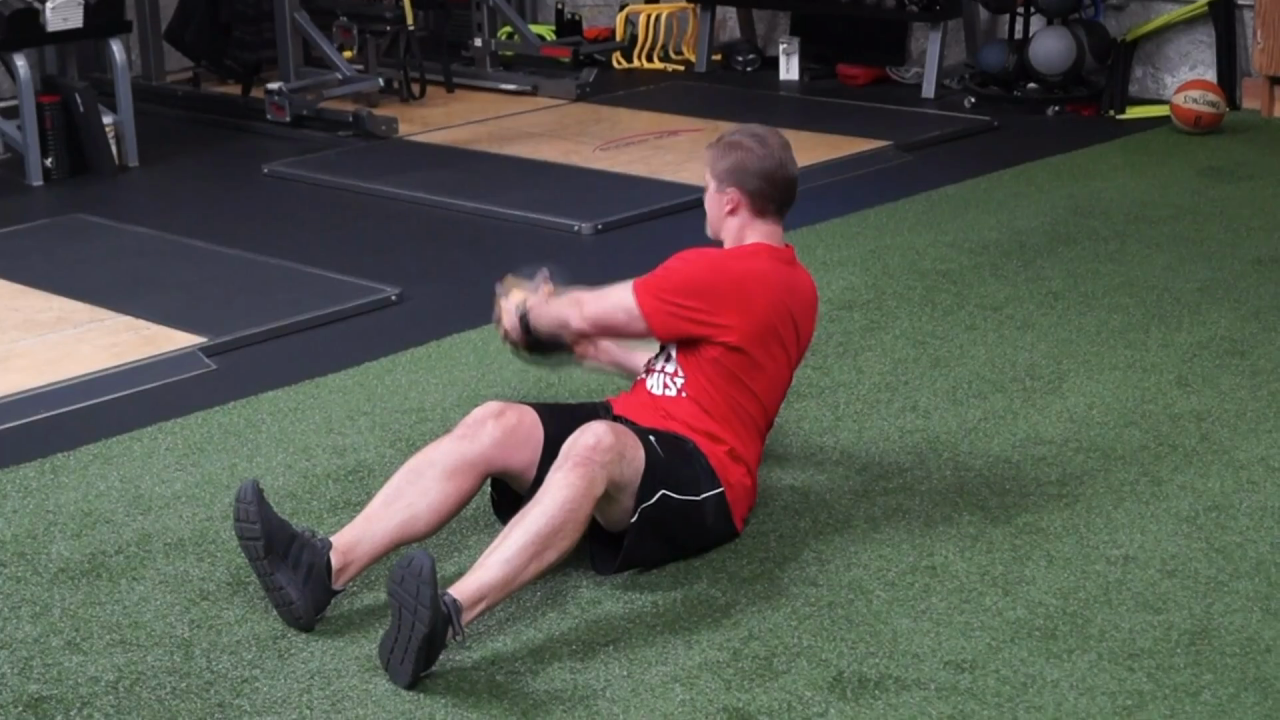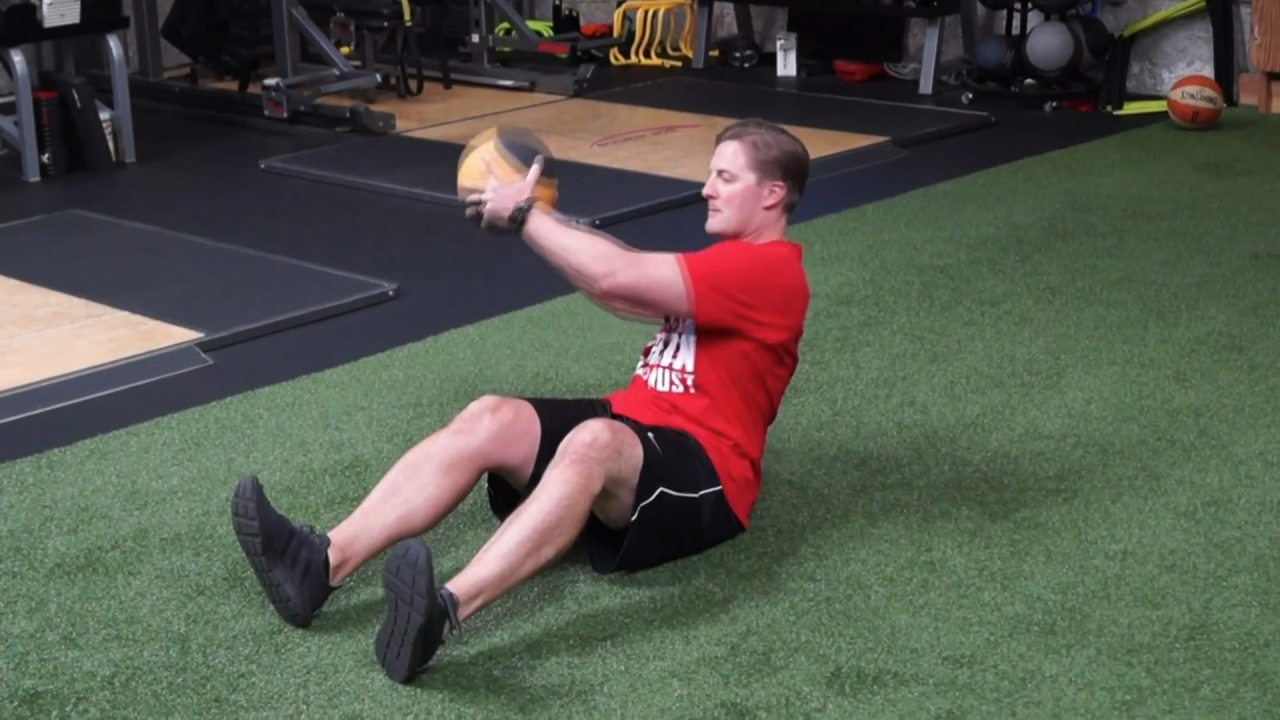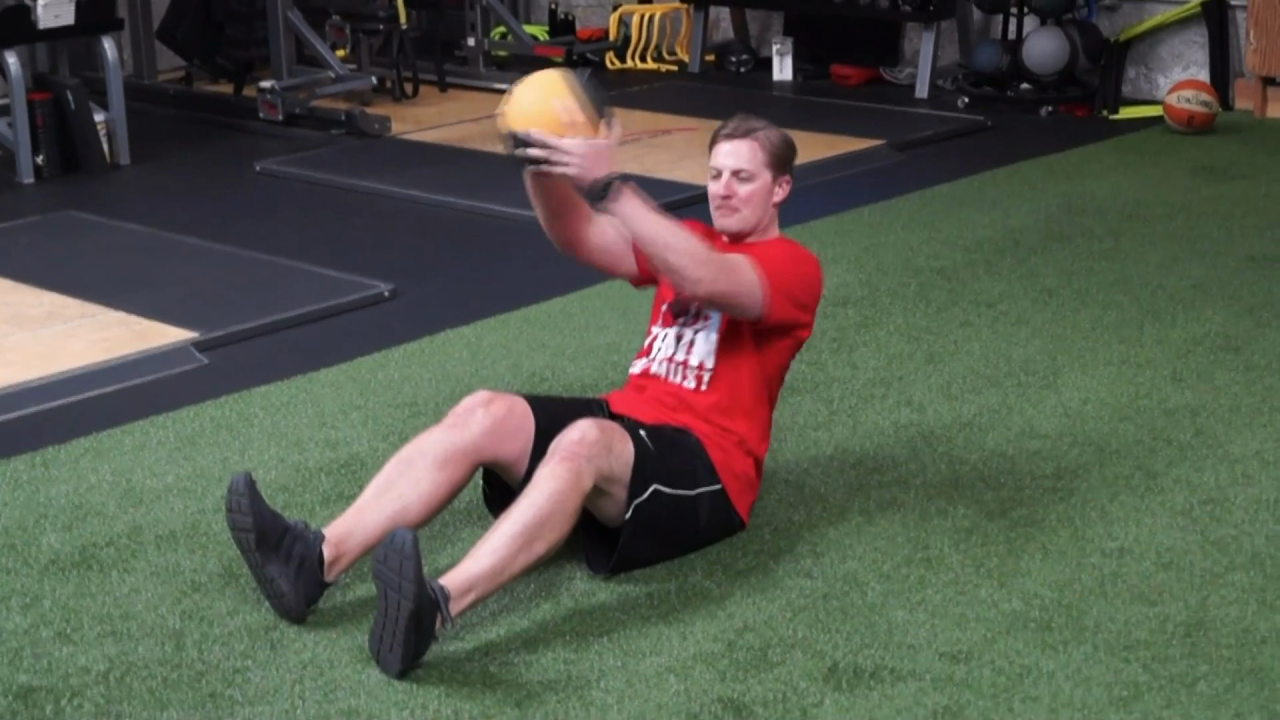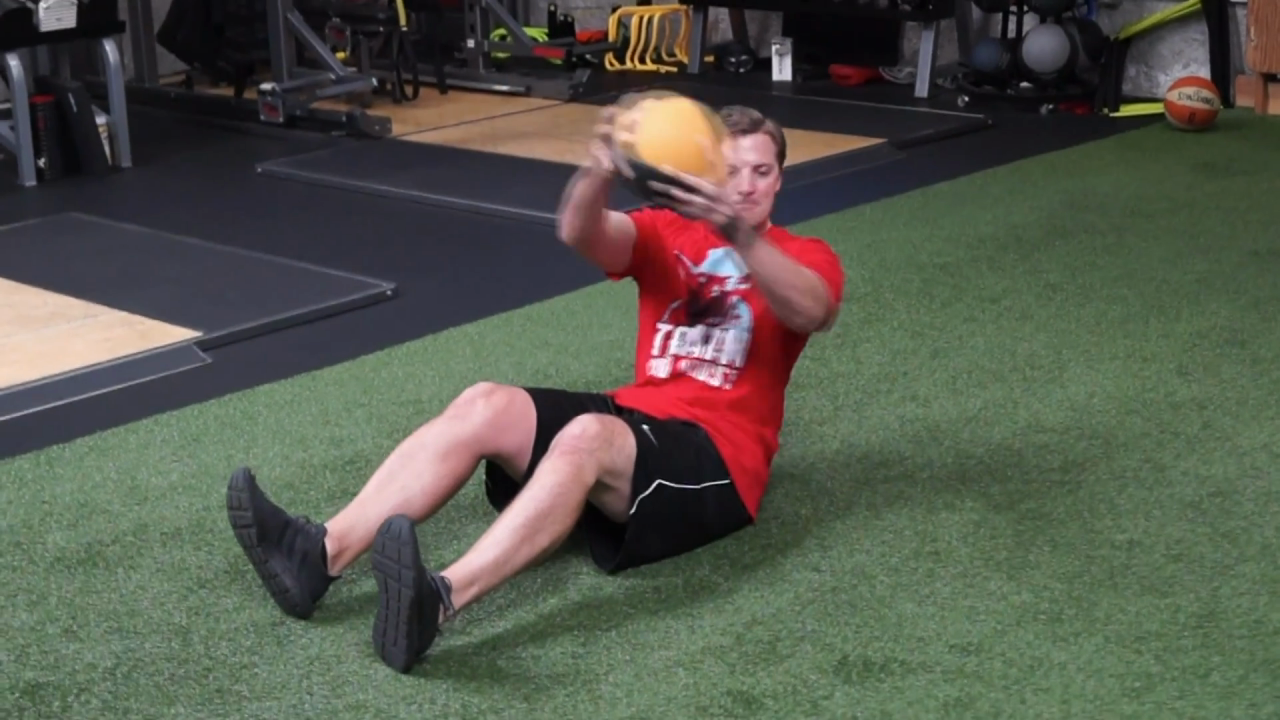
dt=0.3s
person 1, frame 1
left shoulder: (720, 271)
right shoulder: (794, 286)
left elbow: (583, 316)
left wrist: (527, 314)
right wrist: (605, 350)
left hip: (700, 478)
left knee: (595, 444)
right knee: (494, 424)
left ankle: (449, 614)
right ankle: (327, 565)
person 1, frame 2
left shoulder: (769, 270)
right shoulder: (730, 260)
left elbow: (619, 277)
right elbow: (627, 294)
left wrist: (524, 211)
right wrist: (535, 216)
left hip: (703, 469)
right hip: (633, 421)
left knee: (594, 442)
right knee: (491, 418)
left ankle: (444, 613)
right ankle: (325, 561)
person 1, frame 3
left shoulder: (793, 268)
right shoulder: (700, 241)
left elbow: (702, 279)
right elbow: (577, 237)
left wrist: (610, 185)
right wrist: (541, 167)
left hip: (704, 468)
right hip: (630, 420)
left knee: (584, 443)
right knee: (483, 414)
left ankle: (436, 608)
right ankle: (320, 558)
person 1, frame 4
left shoulder: (807, 257)
right shoulder: (661, 235)
left elbow: (810, 313)
right elbow: (579, 234)
left wrist: (741, 234)
right wrist: (600, 173)
left hip: (716, 459)
right hip: (634, 420)
left knee: (587, 438)
right knee: (486, 405)
left ankle: (437, 602)
right ankle: (321, 553)
